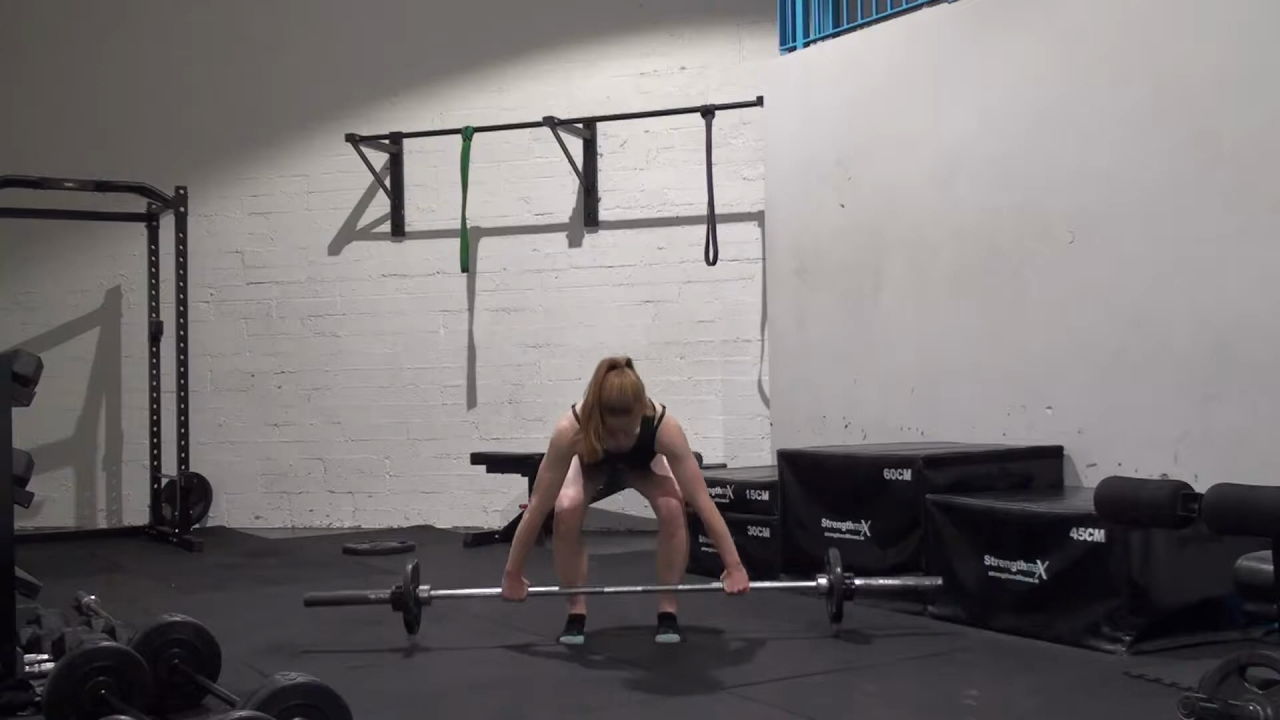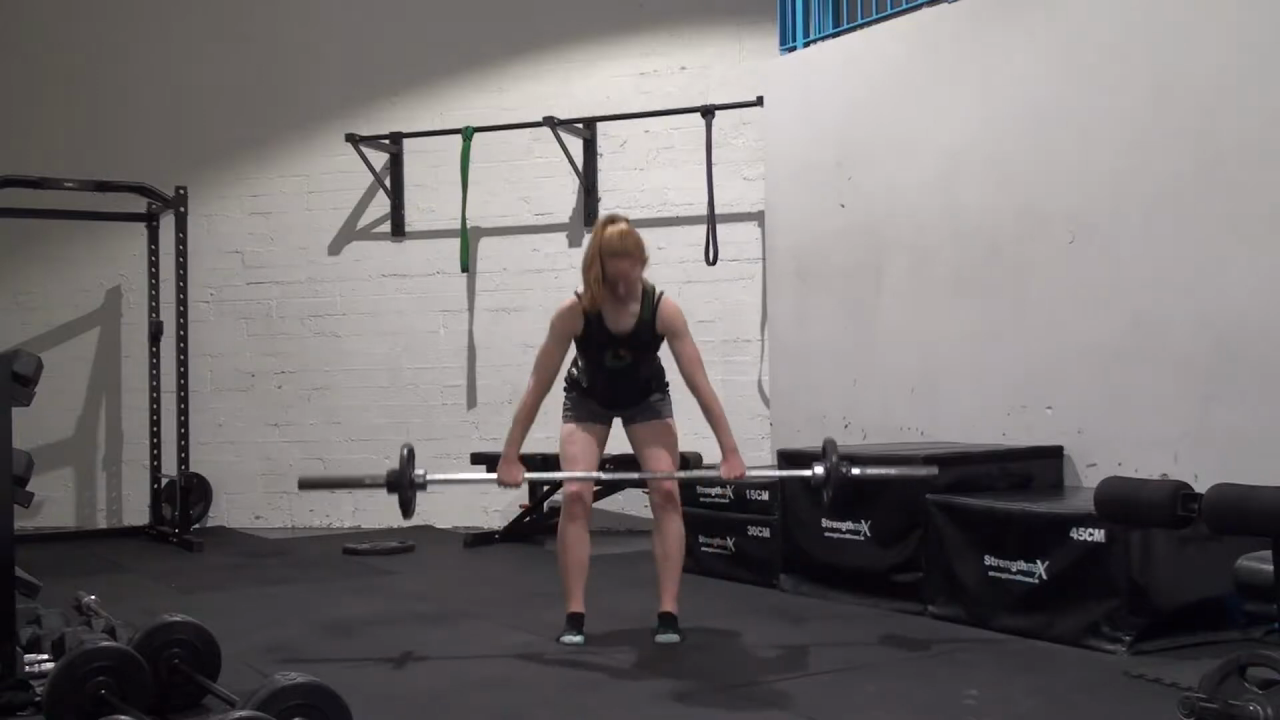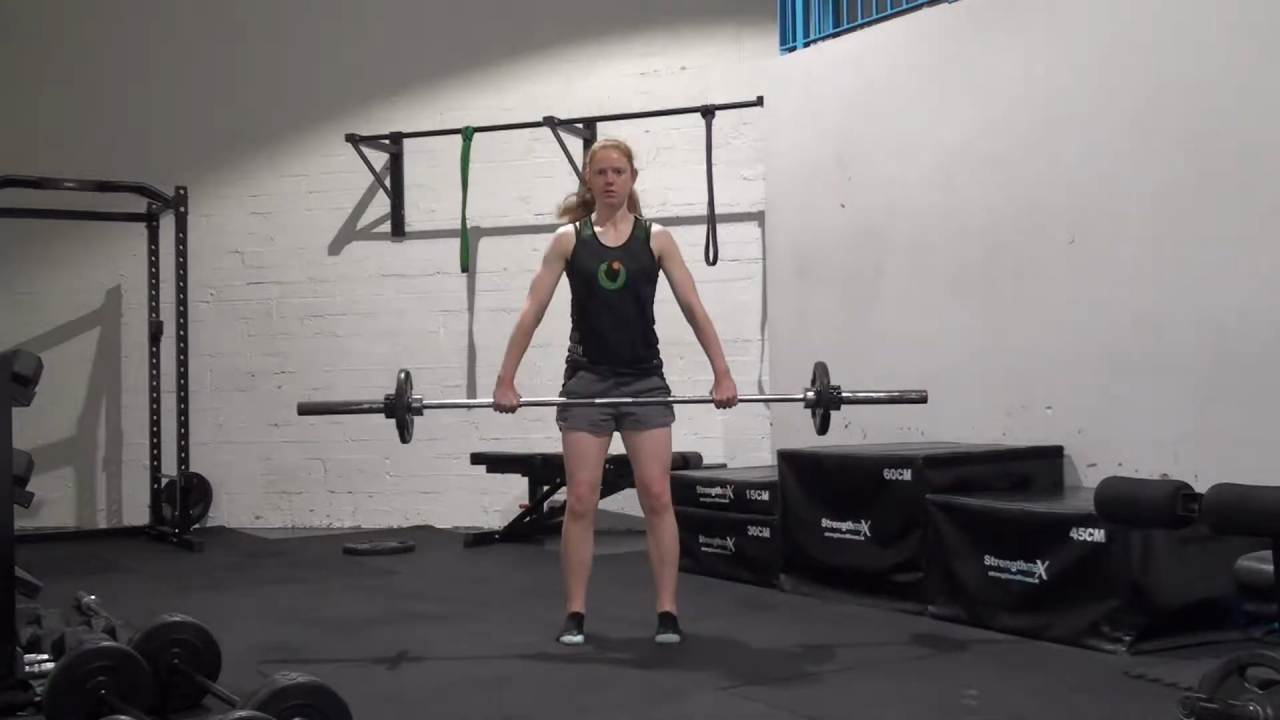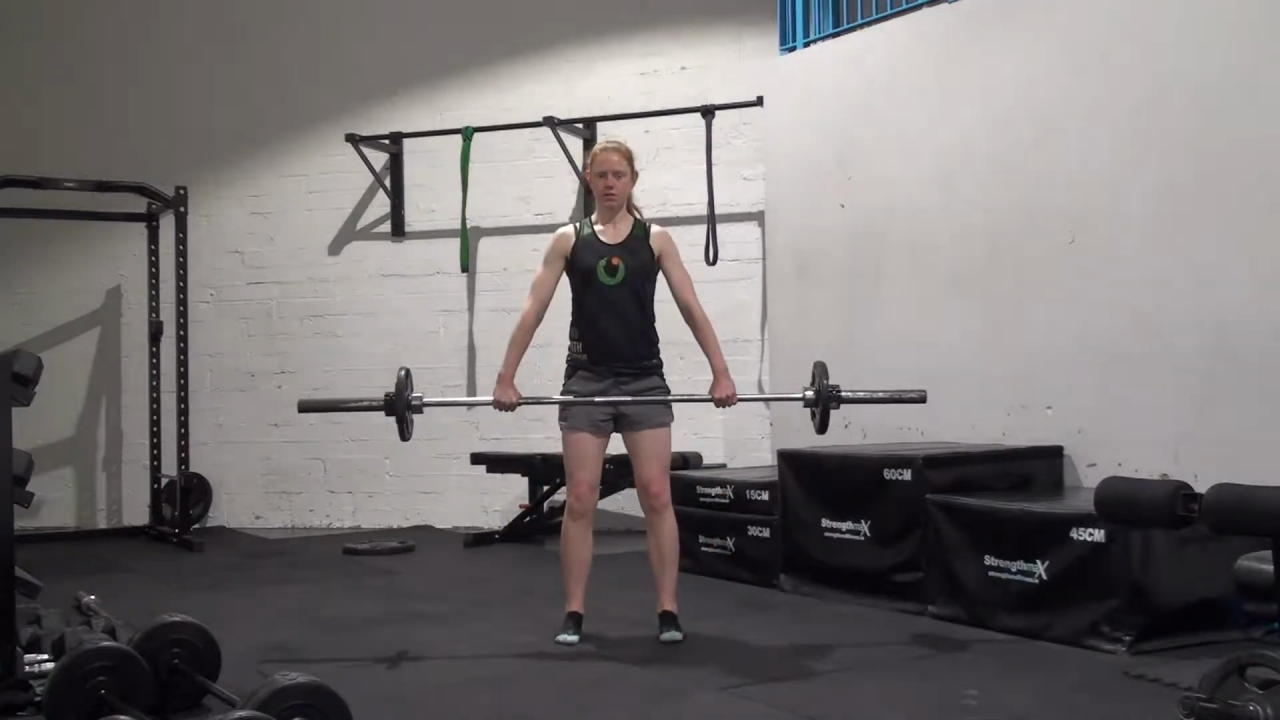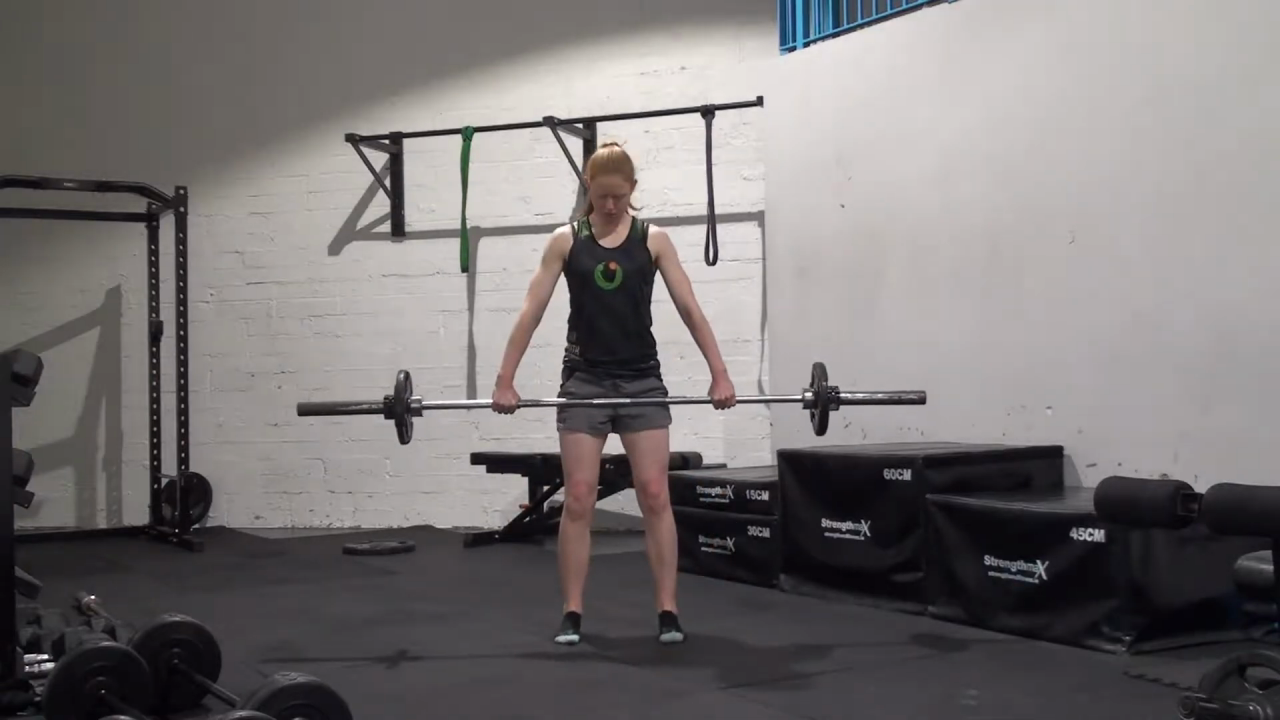
dt=0.5s
person 1, frame 1
left shoulder: (664, 427)
right shoulder: (570, 430)
left elbow: (702, 501)
right elbow: (537, 506)
left wrist: (734, 566)
right wrist: (512, 573)
left hip: (645, 462)
right hip: (590, 461)
left knee: (672, 509)
right knee: (566, 512)
left ankle: (667, 612)
right ankle: (576, 613)
person 1, frame 2
left shoulder: (664, 310)
right shoulder: (573, 312)
left elbow: (699, 384)
right elbow: (538, 386)
left wrist: (730, 453)
right wrist: (511, 456)
left hip: (646, 398)
right hip: (588, 398)
left knee: (667, 493)
right knee: (575, 498)
left ankle: (668, 614)
right ankle: (574, 615)
person 1, frame 3
left shoulder: (656, 237)
right shoulder: (568, 239)
left elbow: (693, 308)
right elbow: (532, 311)
left wrist: (722, 373)
right wrist: (505, 379)
left hip: (644, 379)
right hip: (587, 379)
left knee: (657, 496)
right knee: (580, 500)
left ankle: (668, 611)
right ankle: (575, 614)
person 1, frame 4
left shoulder: (655, 238)
right shoulder: (569, 239)
left elbow: (691, 308)
right elbow: (534, 309)
left wrist: (721, 372)
right wrist: (506, 376)
left hip: (644, 379)
right hip: (587, 379)
left knee: (657, 495)
right knee: (580, 498)
left ankle: (668, 610)
right ankle: (574, 613)
person 1, frame 5
left shoulder: (654, 239)
right shoulder: (566, 240)
left elbow: (690, 309)
right elbow: (531, 312)
left wrist: (720, 373)
right wrist: (504, 379)
left hip: (641, 379)
right hip: (584, 380)
left knee: (655, 496)
right knee: (578, 499)
left ankle: (668, 611)
right ankle: (572, 613)
